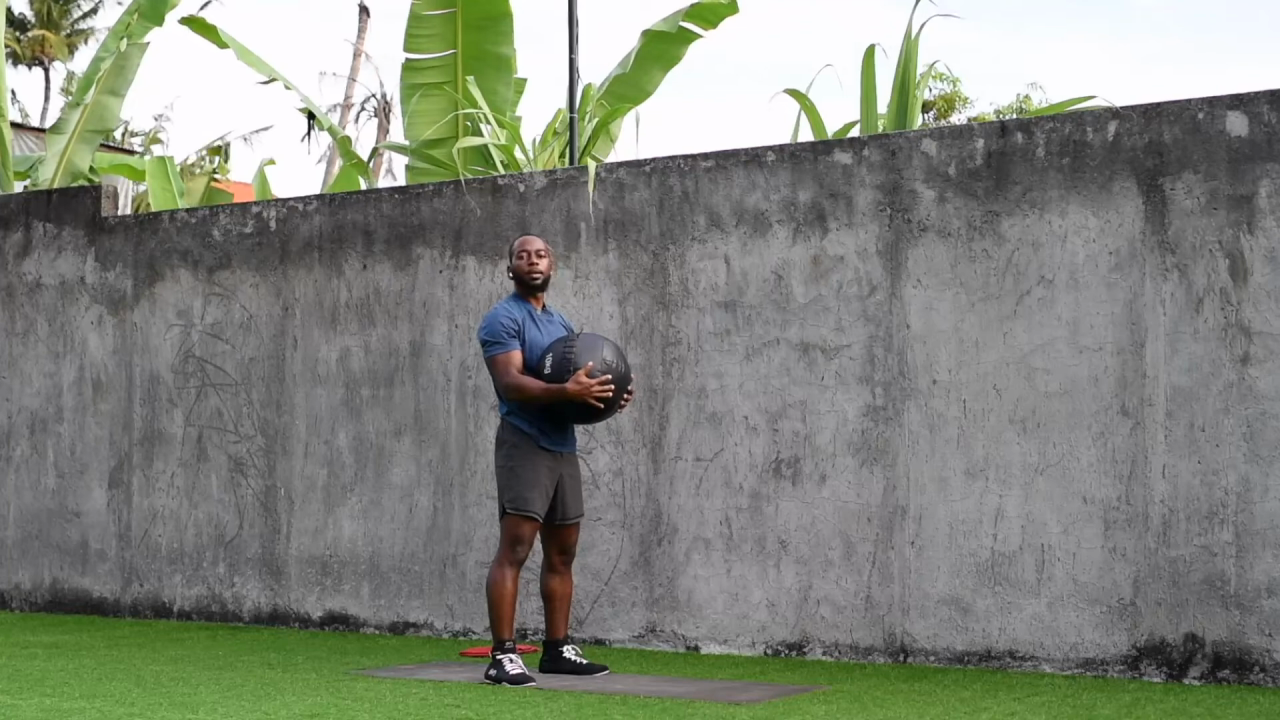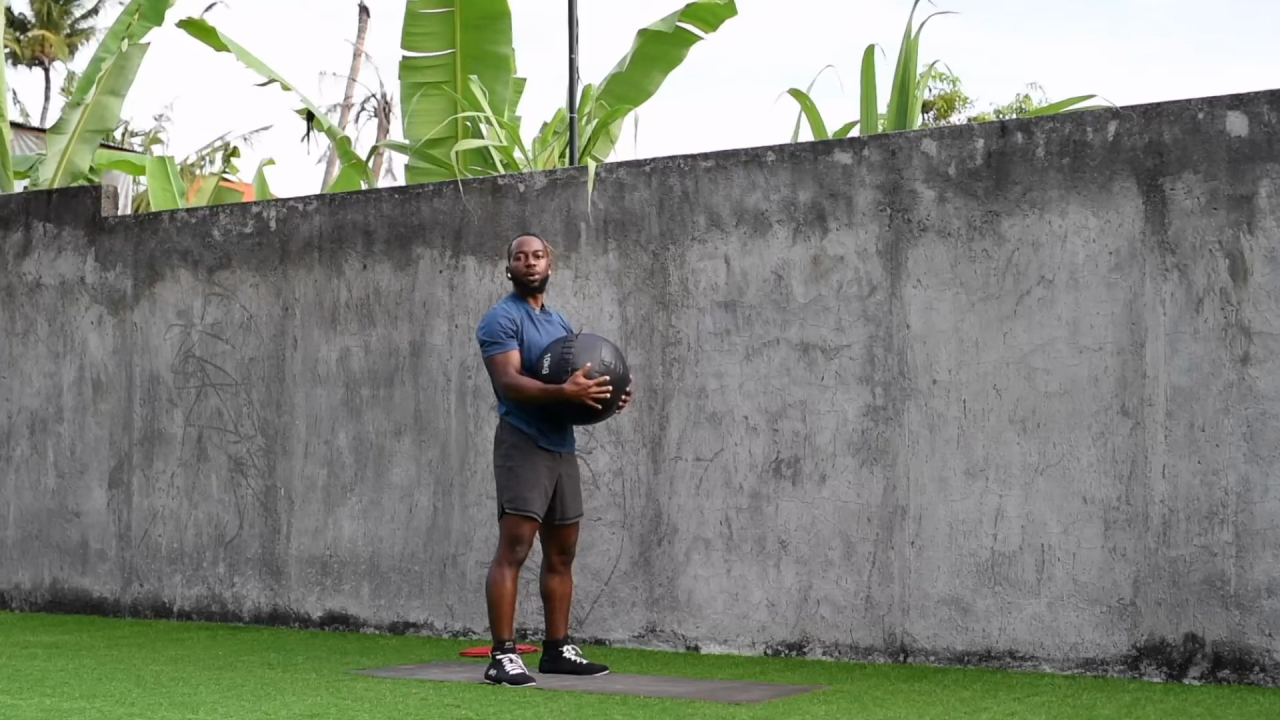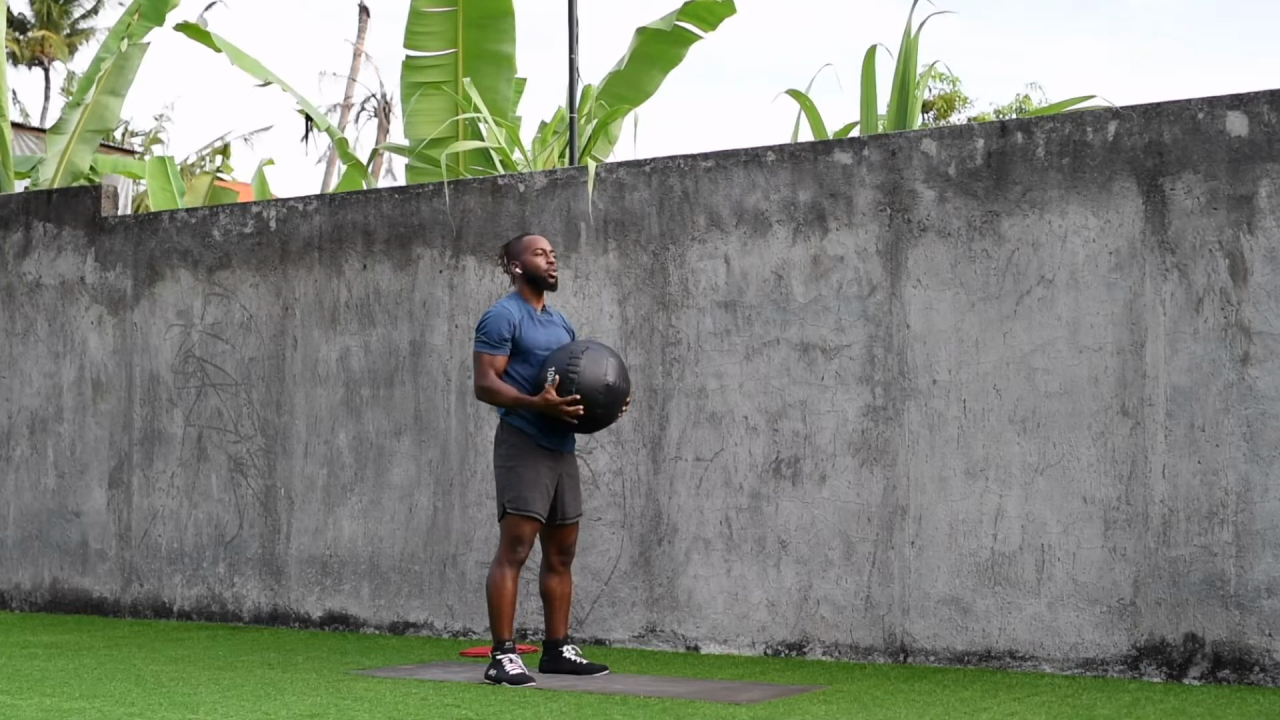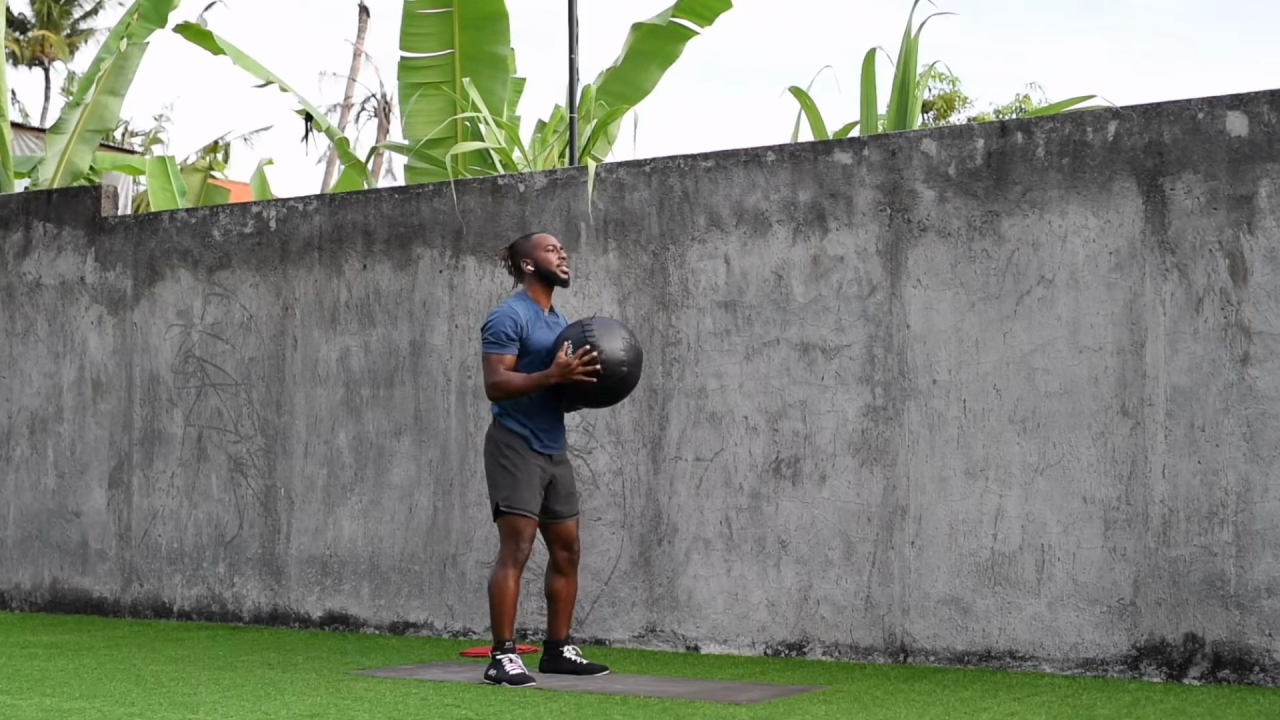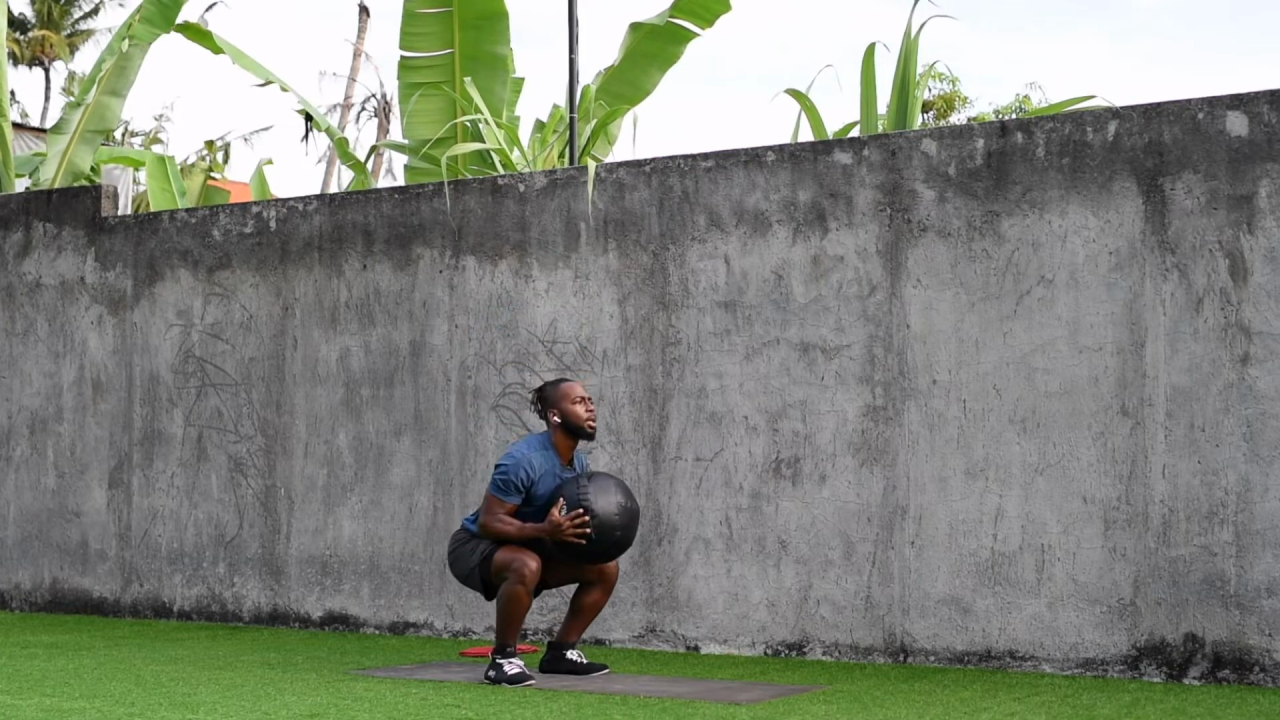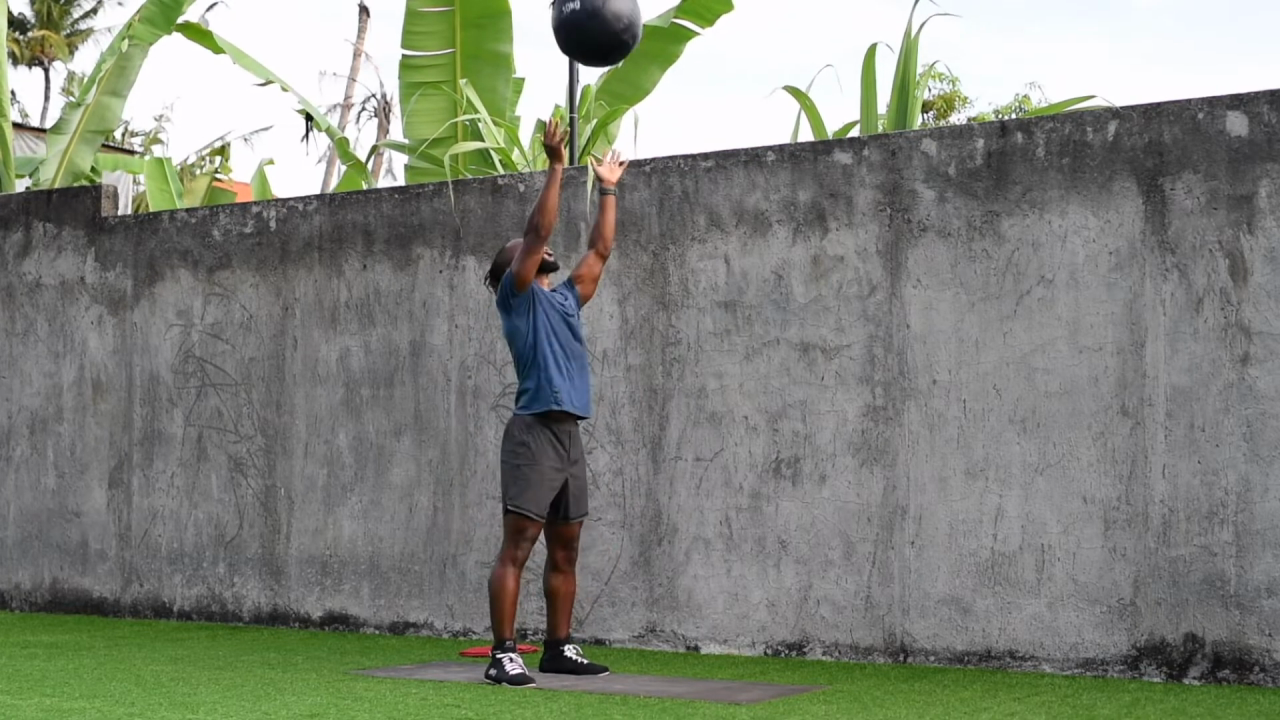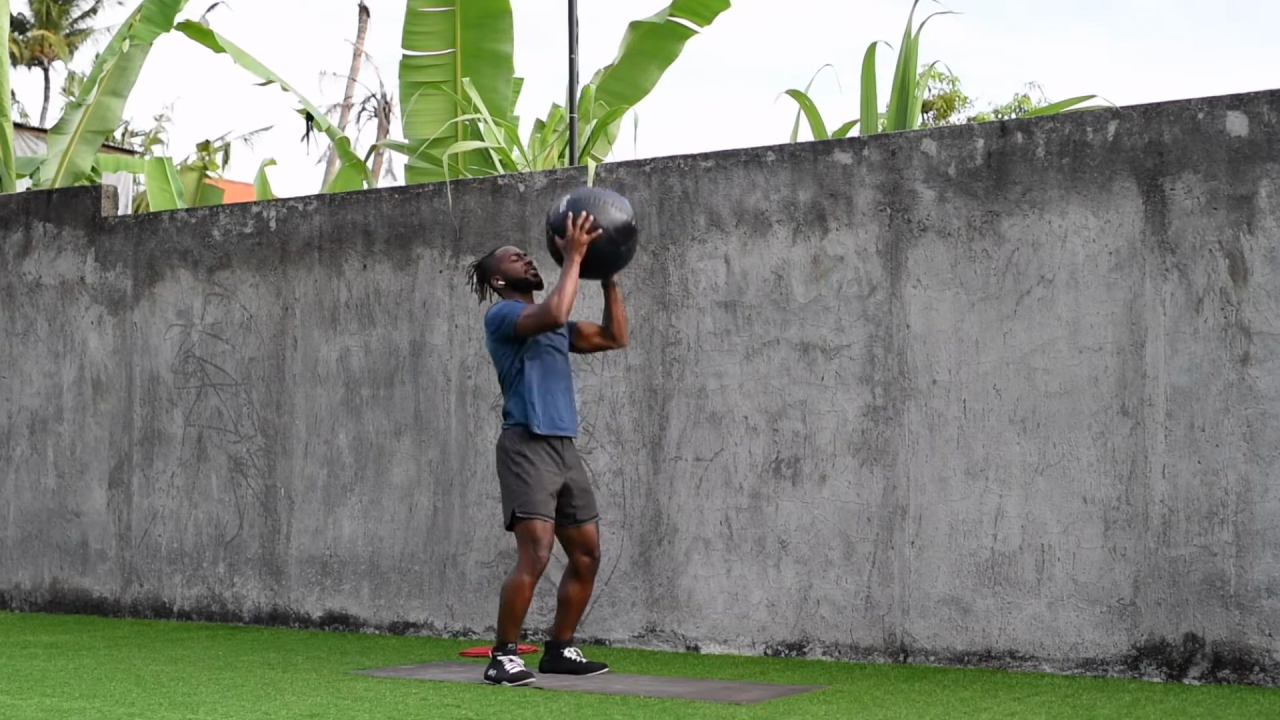
dt=0.7s
person 1, frame 1
left shoulder: (561, 322)
right shoulder: (503, 318)
right elbow: (510, 382)
left wrist: (604, 394)
right wrist: (565, 390)
left hip: (564, 445)
right hip: (525, 444)
left knee: (562, 553)
right knee: (514, 549)
left ankle: (557, 648)
right ankle: (502, 655)
person 1, frame 2
left shoulder: (560, 321)
right shoulder: (502, 318)
right elbow: (509, 382)
left wrist: (603, 394)
right wrist: (563, 391)
left hip: (562, 445)
right hip: (523, 444)
left knee: (561, 553)
right knee: (513, 549)
left ankle: (558, 649)
right ankle: (503, 655)
person 1, frame 3
left shoulder: (561, 322)
right shoulder: (502, 316)
right elbow: (485, 384)
right wrist: (537, 404)
left hip: (562, 446)
right hip: (524, 444)
left knee: (561, 554)
right knee: (514, 549)
left ankle: (558, 648)
right ankle: (503, 655)
person 1, frame 4
left shoulder: (560, 320)
right shoulder: (509, 316)
right elbow: (495, 383)
left wrist: (588, 378)
right wrist: (552, 374)
left hip: (554, 449)
right hip: (515, 446)
left knee: (567, 552)
right knee: (516, 551)
left ankle: (558, 649)
right ankle: (502, 655)
person 1, frame 5
left shoulder: (578, 462)
right shoulder: (523, 460)
left elbow: (571, 521)
right elbow: (489, 523)
left wrist: (593, 525)
right wrist: (547, 530)
left hip: (526, 545)
right hip: (474, 545)
left knee: (606, 569)
right knee: (526, 567)
left ankle: (561, 651)
right ankle: (504, 658)
person 1, frame 6
left shoulder: (565, 298)
right shoulder: (516, 296)
left elbow: (600, 249)
right elbow: (538, 232)
left wrist: (607, 189)
right wrist: (554, 164)
left hip: (569, 434)
right hip: (534, 433)
left knee: (564, 552)
right knee: (516, 549)
left ankle: (559, 649)
right ankle: (503, 655)
person 1, frame 7
left shoulder: (554, 328)
right shoulder: (504, 314)
left elbow: (615, 336)
right elbow: (553, 312)
left wrist: (608, 271)
right wrist: (573, 256)
left hip: (565, 451)
right hip: (527, 448)
left knee: (587, 554)
right knee: (535, 553)
left ankle: (560, 648)
right ankle: (503, 655)
